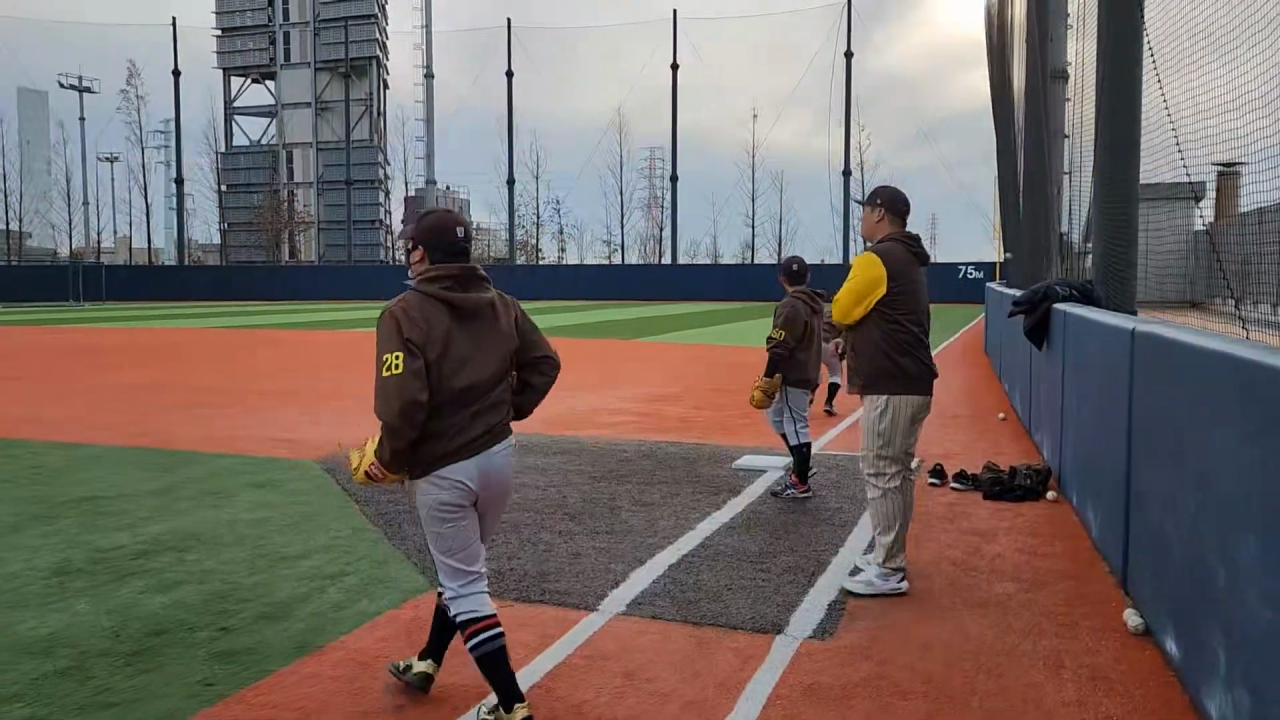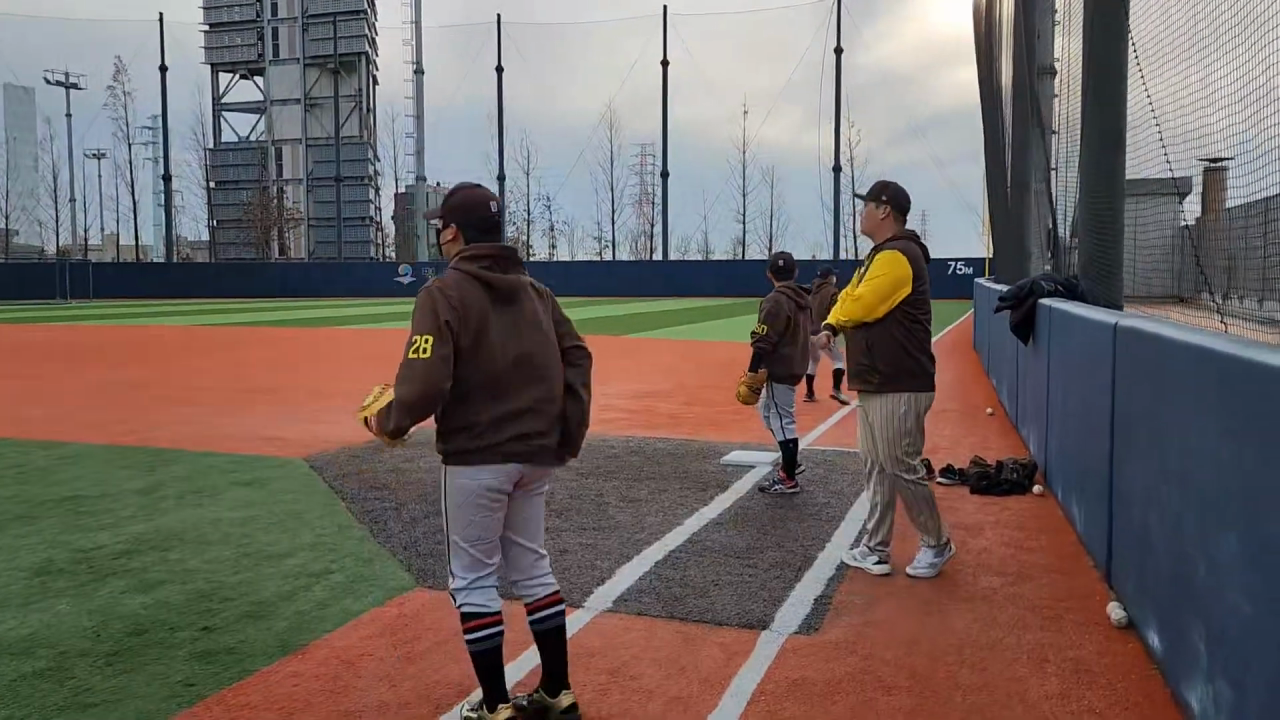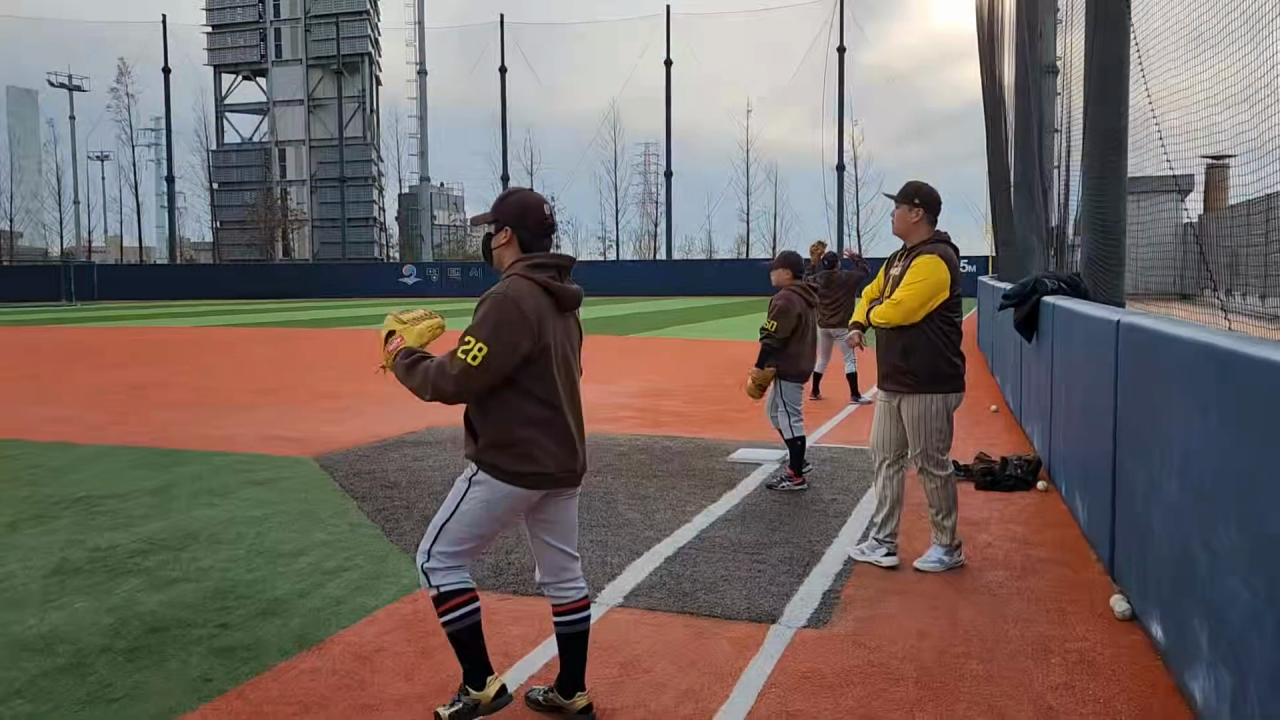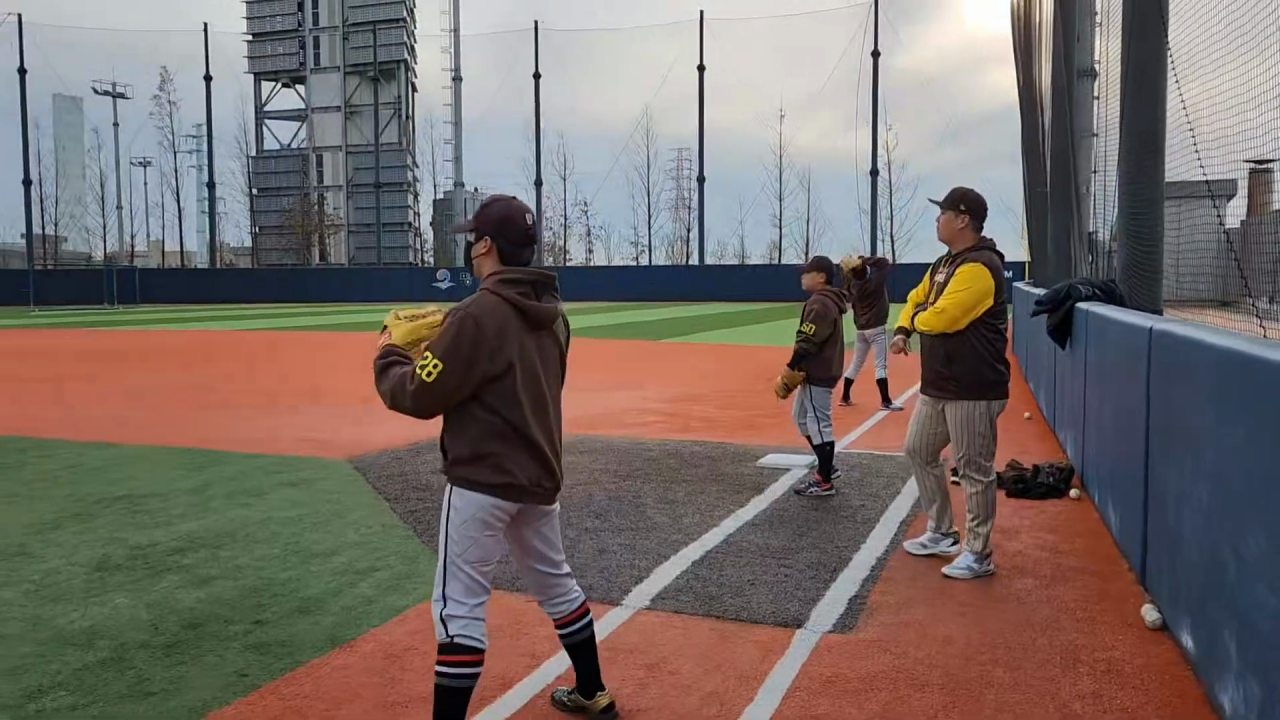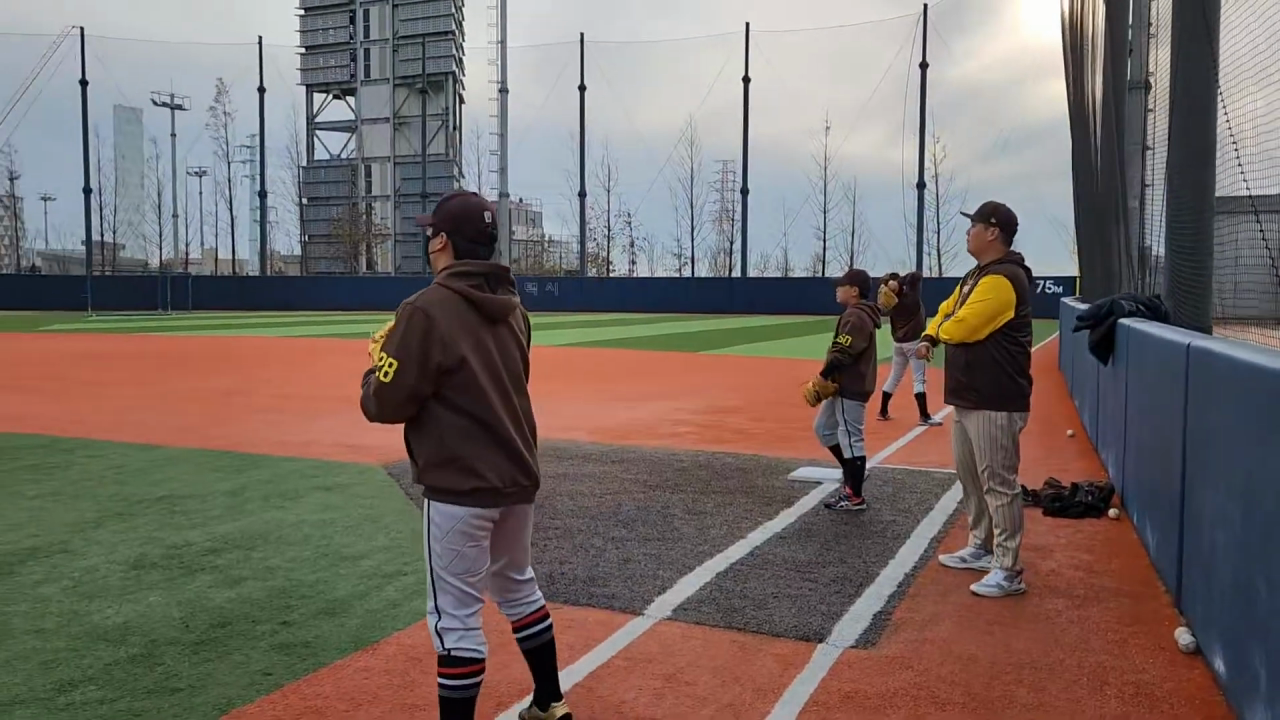
dt=0.4s
person 1, frame 1
left shoulder: (403, 313)
right shoulder: (501, 304)
left elbow: (402, 401)
right elbow: (543, 363)
left wrist: (388, 458)
left hip: (440, 468)
right hip: (498, 456)
left knee: (464, 586)
right knee: (466, 569)
right ankle: (428, 663)
person 1, frame 2
left shoulder: (443, 292)
right shoulder: (530, 289)
left elbow: (424, 386)
right elbow: (576, 358)
left wrist: (388, 421)
right wrist: (568, 434)
left hip: (478, 458)
right hip: (538, 451)
left knee: (473, 580)
right knee: (531, 567)
person 1, frame 3
left shoulder: (509, 299)
right shoulder: (563, 299)
left elbow: (459, 381)
left wrist: (409, 361)
left hip: (507, 466)
right hip: (562, 463)
left knee: (438, 559)
right knee: (564, 575)
person 1, frame 4
left shoulder: (476, 315)
right shoulder: (552, 313)
left elbow: (417, 397)
left wrist: (390, 354)
left hip: (482, 483)
right hip: (540, 478)
left knee: (459, 608)
right knee: (555, 583)
person 1, frame 5
left shoulder: (426, 310)
right shoulder: (512, 308)
left elbow: (385, 405)
left wrist: (377, 370)
left hip: (459, 488)
right hip: (518, 480)
left knee: (455, 616)
right knee: (518, 589)
person 2, frame 1
left shoulder: (876, 258)
right shoulder: (906, 259)
left elbow: (842, 310)
left wrist: (847, 314)
right wrist: (847, 339)
left hip: (890, 386)
right hip: (910, 383)
left knee: (881, 473)
right knee: (896, 471)
left ankle: (889, 568)
right ankle: (890, 558)
person 2, frame 2
left shoulder: (898, 256)
right shoulder: (877, 256)
left elbow: (859, 307)
right elbow: (848, 299)
left wrist: (841, 315)
right wrist: (830, 327)
left hip: (900, 385)
right hip: (873, 382)
left knee: (903, 469)
right knee: (878, 467)
left ankle: (937, 544)
right ankle: (875, 549)
person 2, frame 3
left shoulder: (935, 260)
right shoulder: (899, 259)
left elbow: (897, 311)
right elbow: (872, 295)
left wrist: (873, 312)
right wrist: (859, 325)
left hip: (930, 384)
right hip: (894, 382)
left knee: (933, 465)
right knee: (886, 457)
left ankle: (947, 546)
right ankle: (883, 542)
person 2, frame 4
left shoulder: (980, 267)
right shoulder: (944, 264)
left elbow: (940, 318)
right elbow: (916, 300)
left wrist: (916, 319)
right wrist: (903, 330)
left hip: (973, 389)
right hip: (937, 386)
left knee: (974, 470)
right knee: (918, 453)
left ankle: (978, 554)
right ankle: (941, 533)
person 2, frame 5
left shoulder: (1003, 279)
right shoulder: (976, 276)
left elbow: (961, 328)
right elbow: (947, 312)
left wrist: (940, 330)
right wrist: (928, 339)
left hip: (996, 402)
right hip: (966, 397)
left knee: (999, 483)
right knee: (970, 477)
left ankle: (1008, 570)
right ankle: (981, 548)
person 3, frame 1
left shoulder: (790, 306)
right shoulder: (813, 304)
left elbow: (779, 347)
left wrist: (767, 378)
left hip: (793, 375)
right hip: (806, 372)
left knee: (796, 425)
right knee: (777, 415)
left ankle: (800, 484)
right ankle: (801, 465)
person 3, frame 2
left shoulder: (775, 301)
right shoulder: (802, 300)
left elbow: (763, 341)
left wrist: (752, 372)
left hip: (779, 370)
right hip: (793, 366)
left knee: (782, 420)
right knee: (768, 411)
left ankle: (788, 479)
right ankle: (790, 462)
person 3, frame 3
left shoulder: (785, 299)
right shoulder: (805, 298)
left elbow: (772, 337)
left wrist: (759, 367)
left hip: (787, 368)
right hip: (797, 365)
left knee: (789, 418)
right knee: (776, 411)
left ankle: (796, 476)
right ankle: (798, 461)
person 3, frame 4
left shoulder: (819, 303)
right shoulder: (829, 302)
left elbow: (808, 342)
left wrist: (790, 367)
right wrist: (798, 368)
left hip: (817, 374)
right hip: (816, 371)
left knee: (819, 424)
right knee: (803, 418)
left ankle: (824, 482)
right ankle: (826, 467)
person 3, frame 5
left shoulder: (855, 317)
right shoulder: (860, 315)
left elbow: (843, 354)
left wrist: (823, 376)
right wrist: (828, 378)
left hip: (851, 388)
right hip: (843, 385)
left knee: (851, 438)
right knee: (823, 428)
left ankle: (854, 496)
right ankle: (852, 473)
